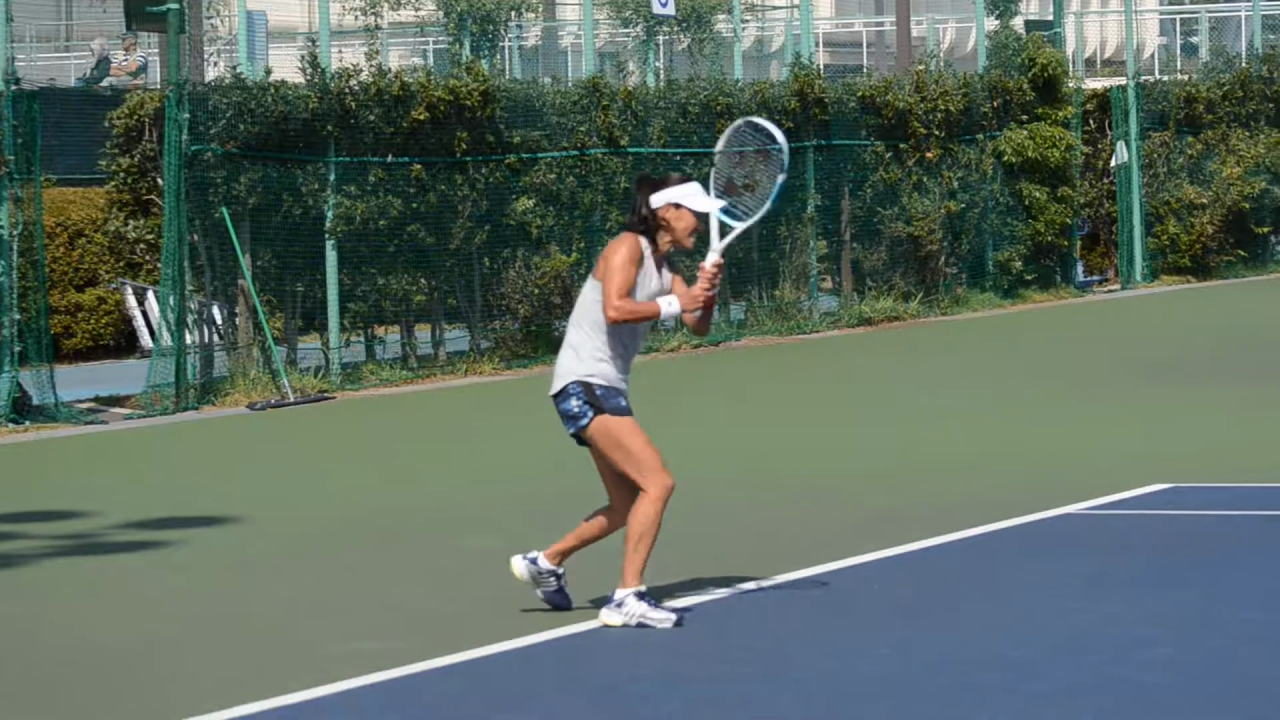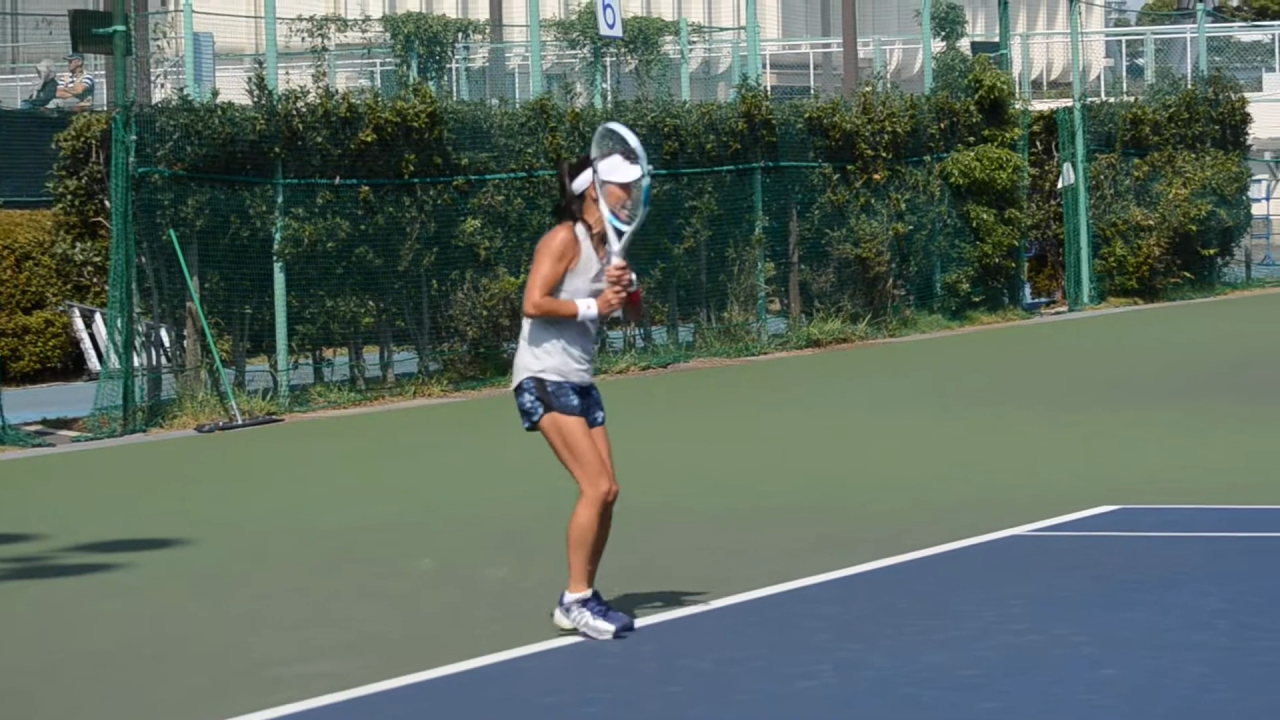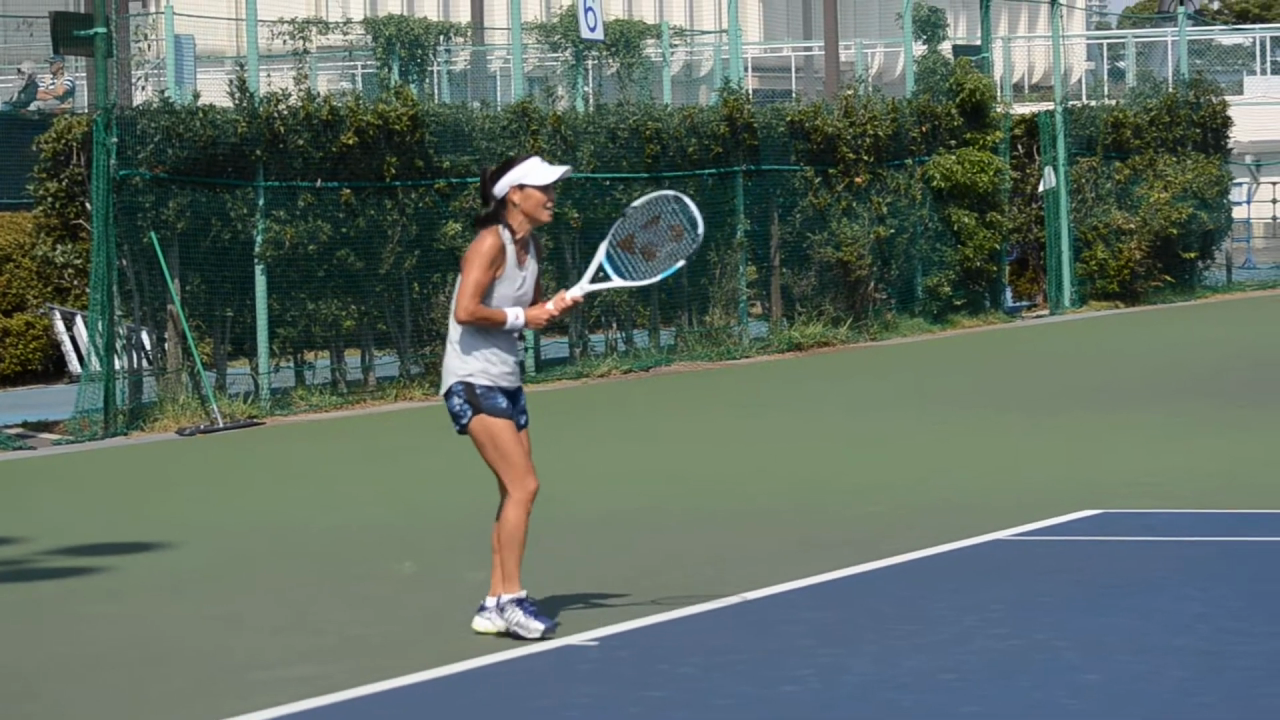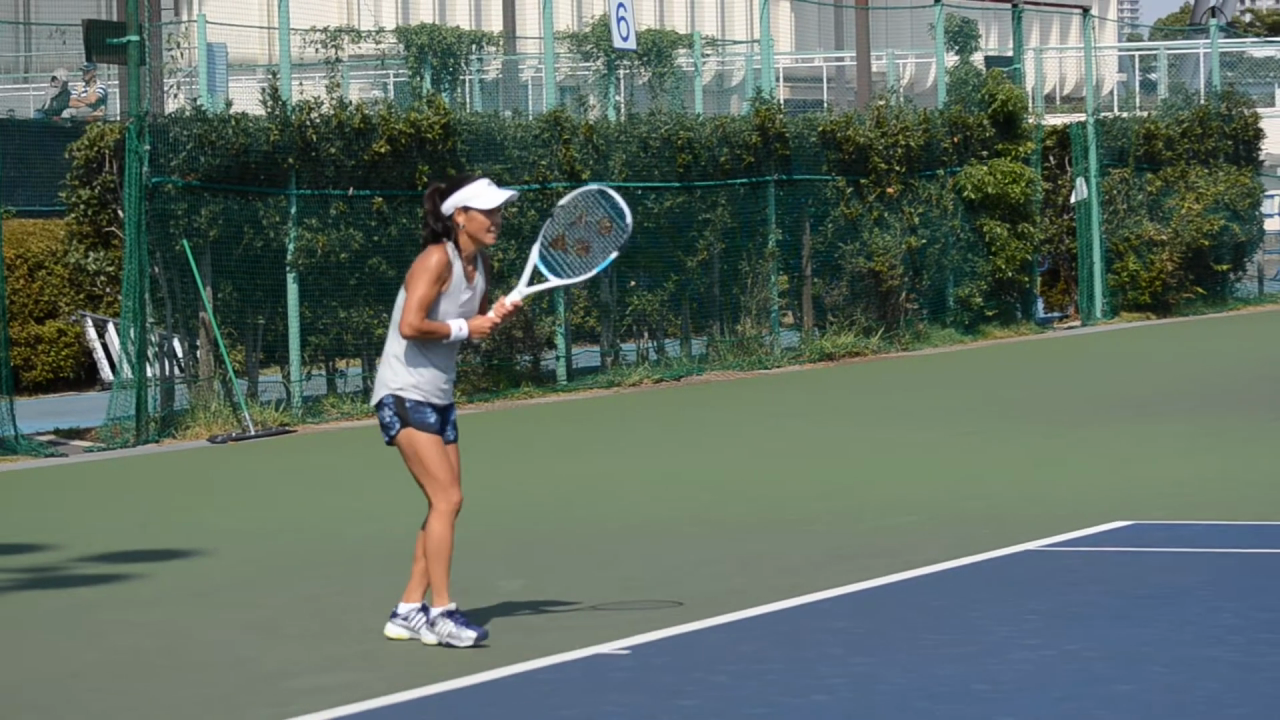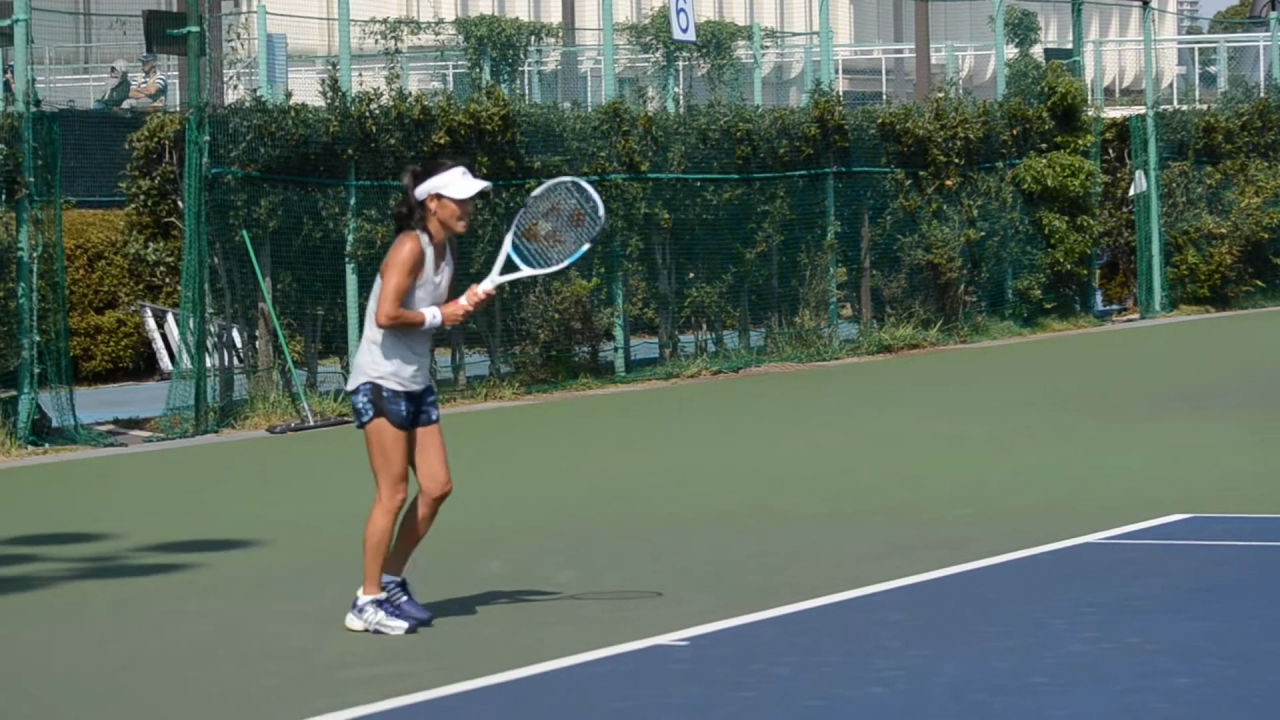
dt=0.5s
person 1, frame 1
left shoulder: (663, 264)
right shoulder: (627, 247)
left elbow: (699, 326)
right elbow: (616, 310)
left wrist: (704, 291)
right wrist: (675, 304)
left hip: (608, 389)
right hip: (585, 386)
left knee: (631, 504)
right knee: (658, 484)
left ankle: (544, 561)
right ankle: (626, 599)
person 1, frame 2
left shoulder: (606, 242)
right shoulder: (563, 237)
left elbow: (634, 312)
right elbow: (533, 304)
left wrist: (625, 285)
right wrist: (595, 306)
left hip: (579, 380)
right hip: (544, 379)
left knee: (607, 492)
right knee: (596, 487)
left ankle: (584, 596)
right ankle: (576, 597)
person 1, frame 3
left shoulder: (528, 245)
right shoulder: (491, 241)
right elbow: (464, 311)
left wrist: (552, 307)
right wrist: (521, 317)
left hip: (502, 382)
right hip: (472, 381)
left knee: (521, 493)
right knee: (520, 488)
left ankle: (505, 605)
right ankle: (500, 601)
person 1, frame 4
left shoulder: (480, 263)
right shoulder: (437, 259)
left elbow: (471, 323)
right elbow: (410, 326)
left wrist: (495, 316)
right wrist: (464, 328)
left hip: (437, 397)
right hip: (404, 395)
left knee: (448, 505)
right knee: (447, 499)
left ankle: (410, 611)
right ankle: (441, 611)
person 1, frame 5
left shoulder: (447, 247)
right shoulder: (409, 246)
right elbow: (385, 316)
left wrist: (467, 303)
right wrist: (438, 316)
left hip: (415, 385)
right hip: (380, 383)
left knee: (438, 487)
right knee: (391, 494)
left ankle: (388, 582)
right ankle: (370, 601)
